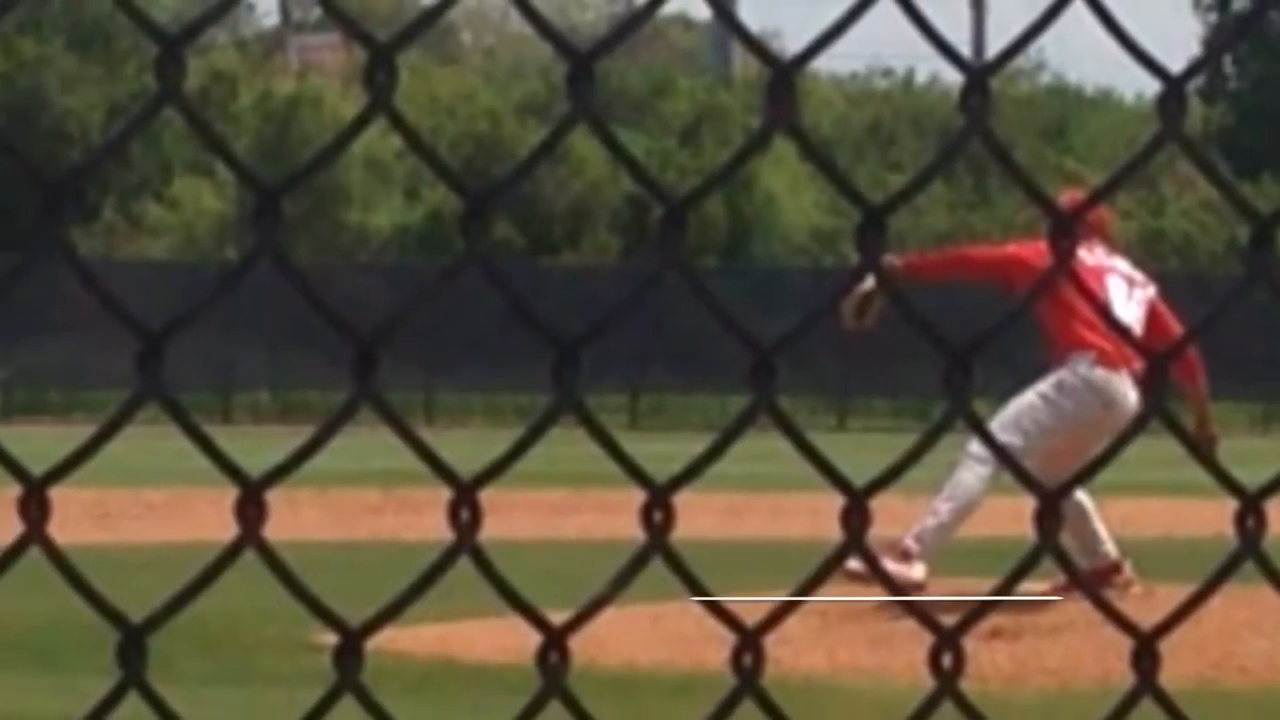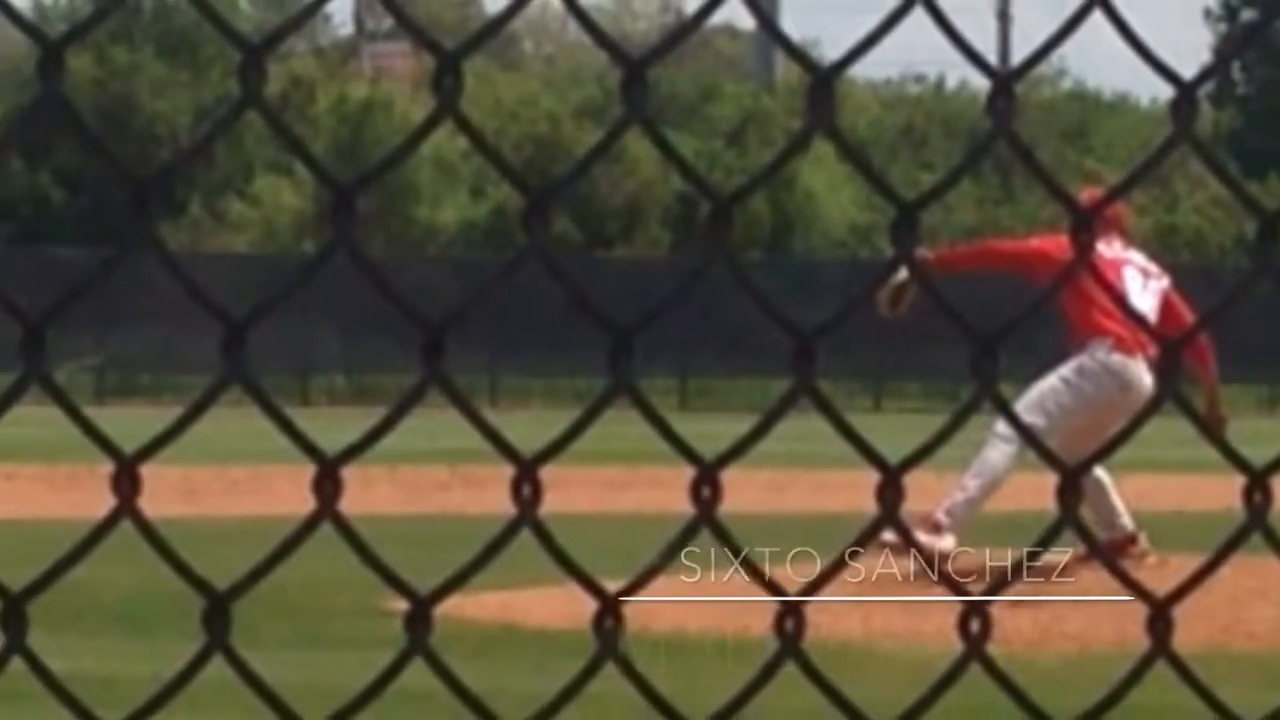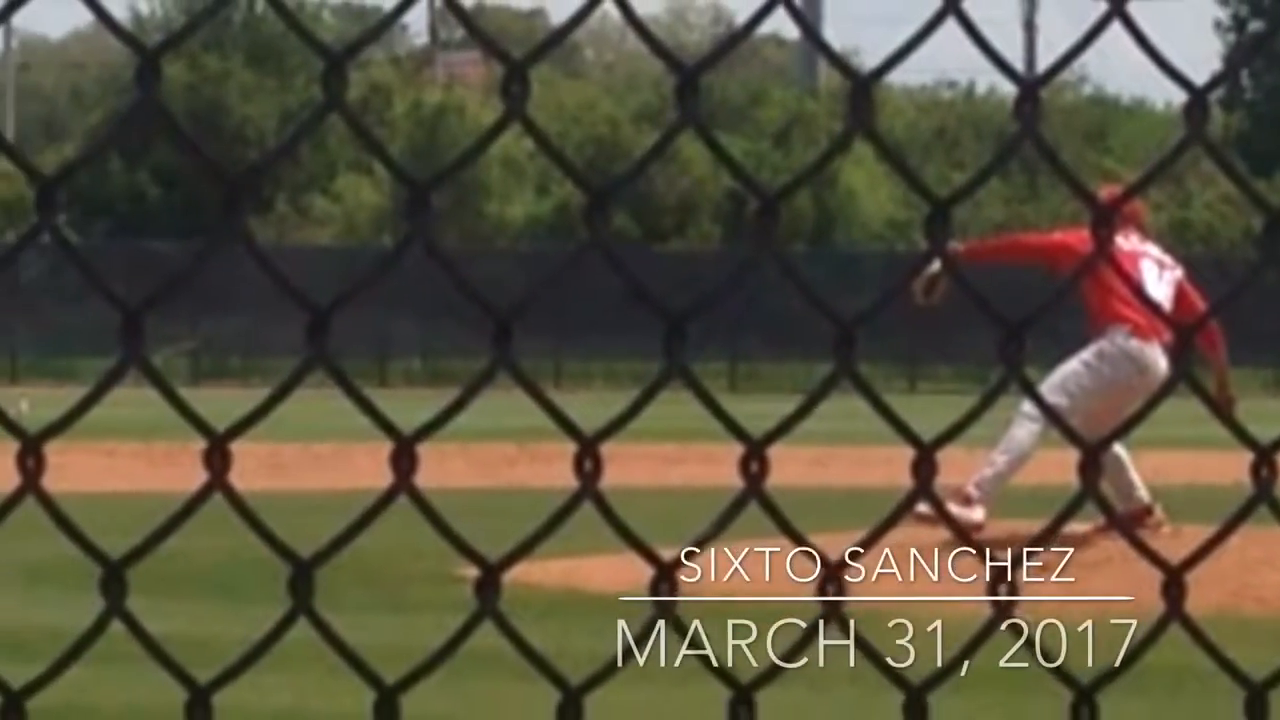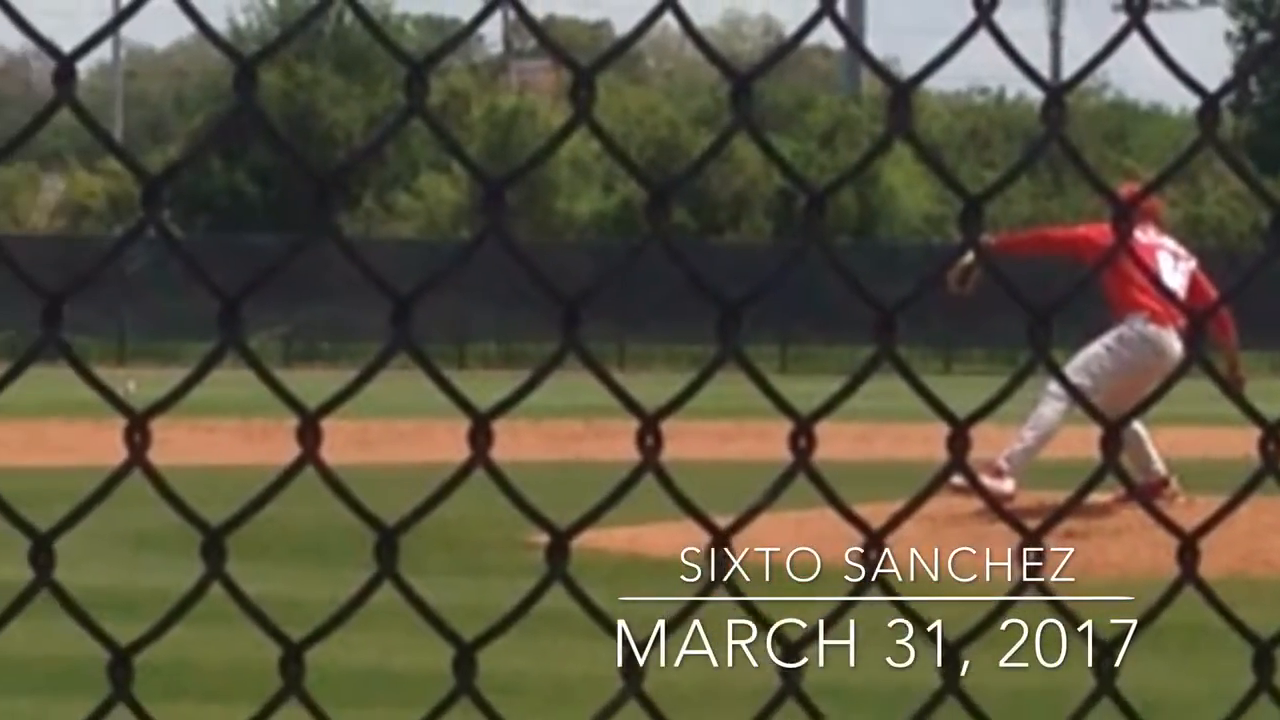
dt=0.7s
person 1, frame 1
left shoulder: (1056, 258)
right shoulder: (1137, 280)
left elbow: (977, 260)
right elbow: (1181, 348)
right wrist: (1202, 417)
left hip: (1087, 377)
right hip: (1125, 396)
left knee: (985, 451)
right knee: (1051, 473)
right ankle: (1105, 564)
person 1, frame 2
left shoulder: (1076, 250)
right shoulder: (1152, 272)
left elbow: (1002, 253)
right elbow: (1193, 334)
left wrist: (932, 261)
right wrist: (1212, 399)
left hip: (1105, 362)
right hip: (1141, 379)
left knee: (1011, 430)
right knee: (1072, 452)
left ankle: (941, 528)
right ankle: (1122, 536)
person 1, frame 3
left shoulder: (1097, 244)
right shoulder: (1167, 263)
left elbow: (1028, 246)
right elbow: (1204, 322)
left wrist: (962, 253)
right wrist: (1222, 381)
left hip: (1123, 346)
right hip: (1156, 363)
left knee: (1036, 409)
right knee: (1092, 430)
left ankle: (971, 499)
right ankle: (1140, 507)
person 1, frame 4
left shoulder: (1115, 236)
right shoulder: (1181, 254)
left elbow: (1053, 238)
right elbow: (1216, 309)
left wrist: (992, 246)
right wrist: (1233, 363)
left hip: (1141, 332)
right hip: (1172, 347)
left knee: (1061, 389)
right knee: (1112, 407)
left ankle: (1002, 473)
right ankle: (1157, 480)
